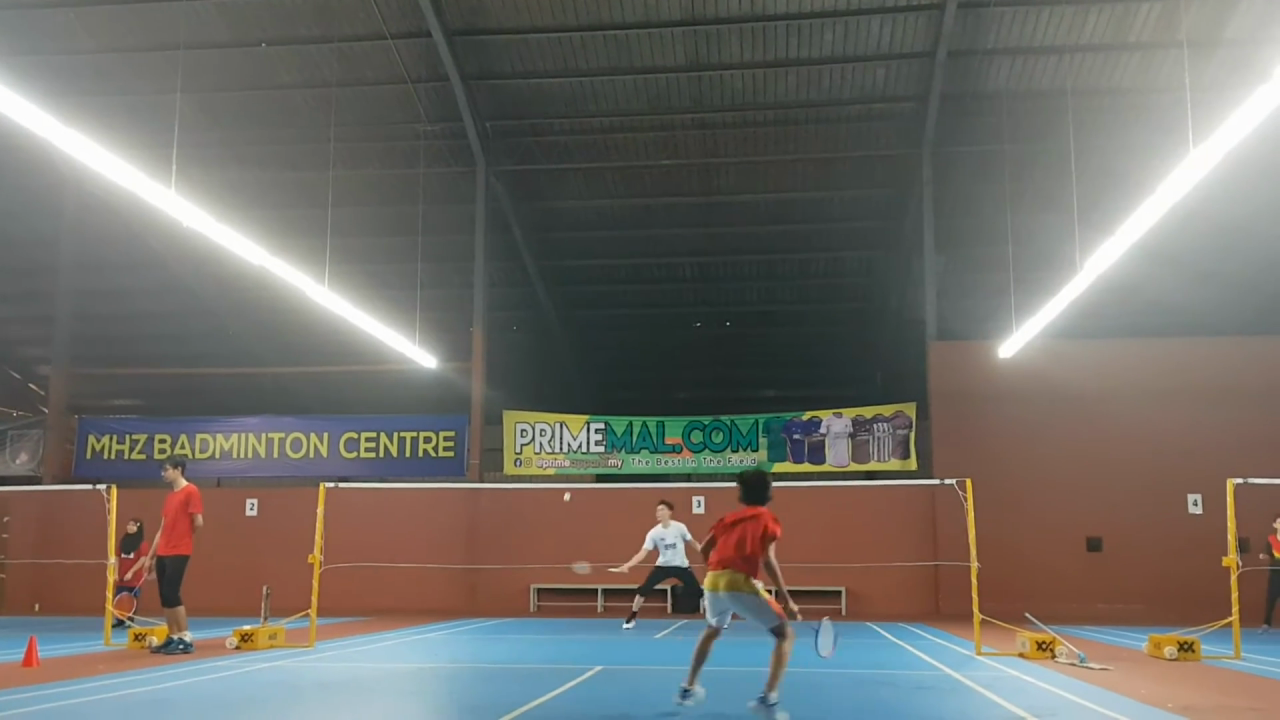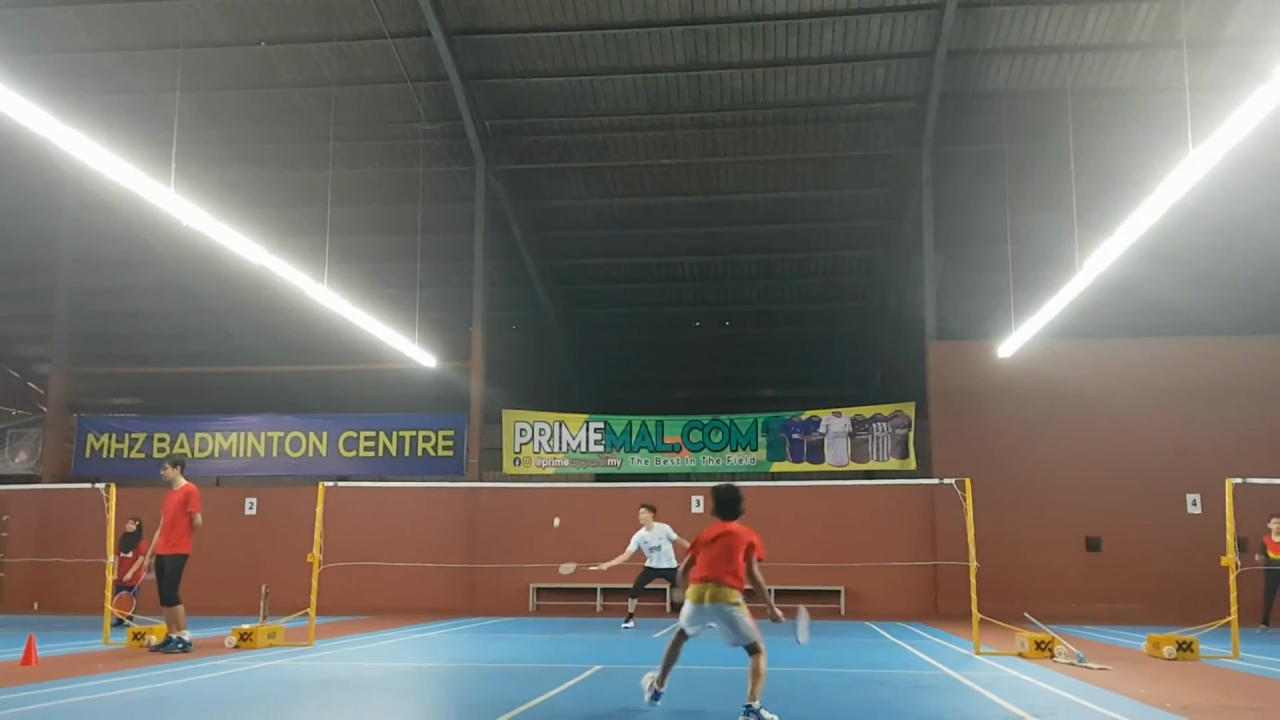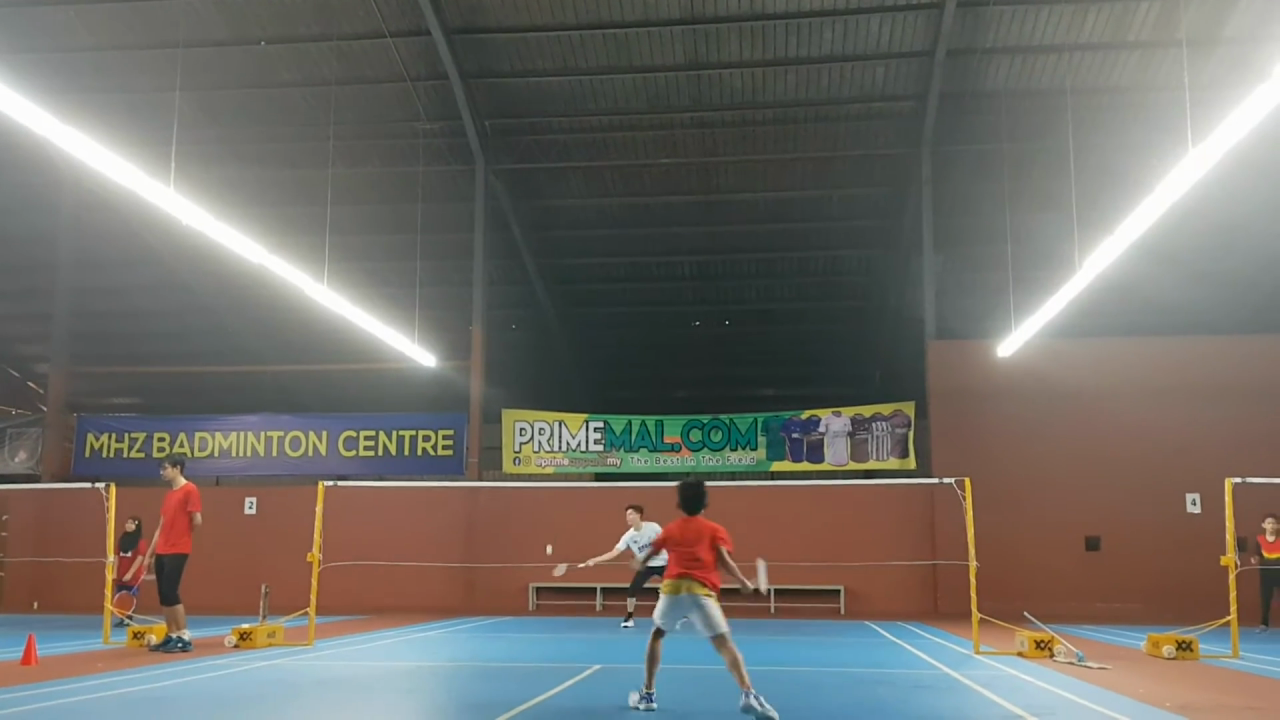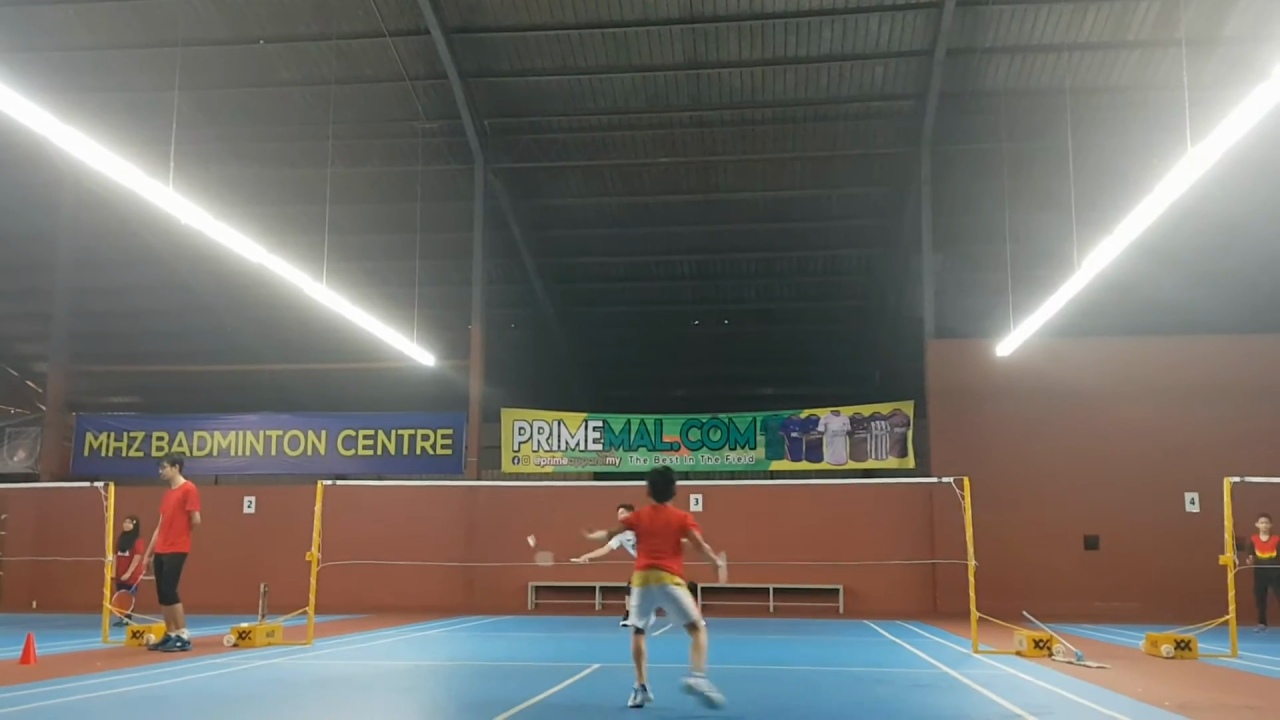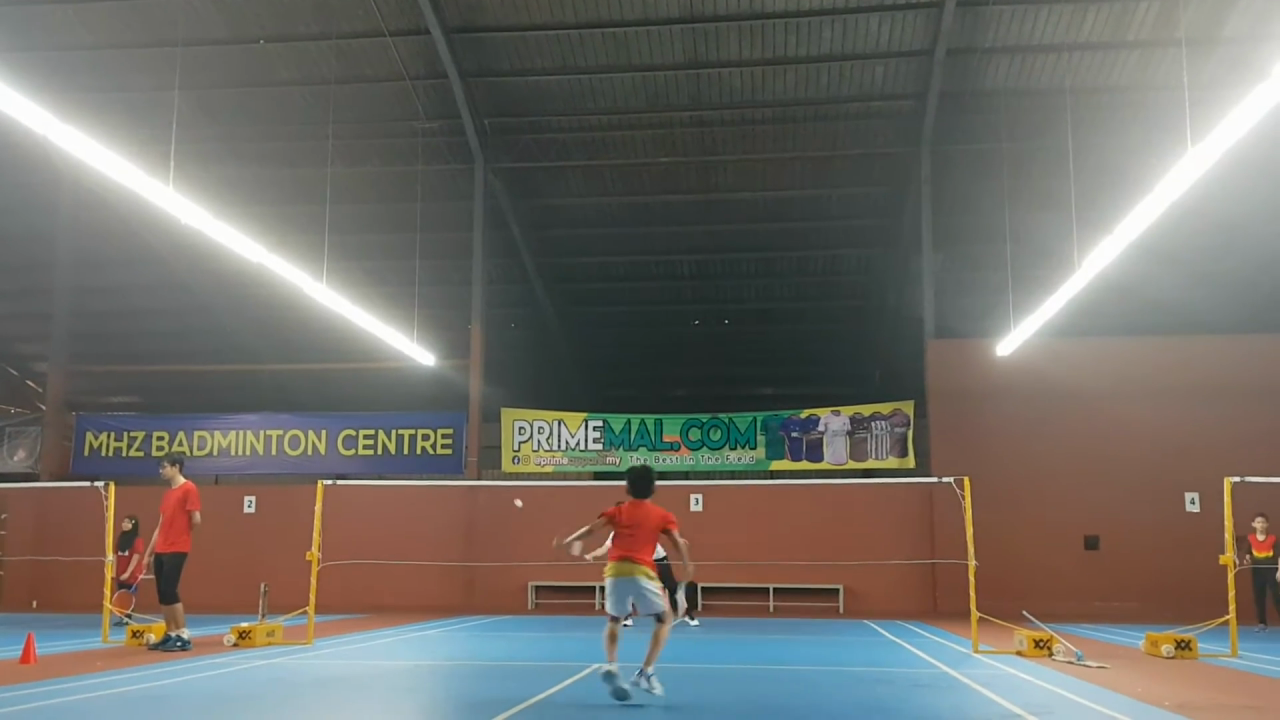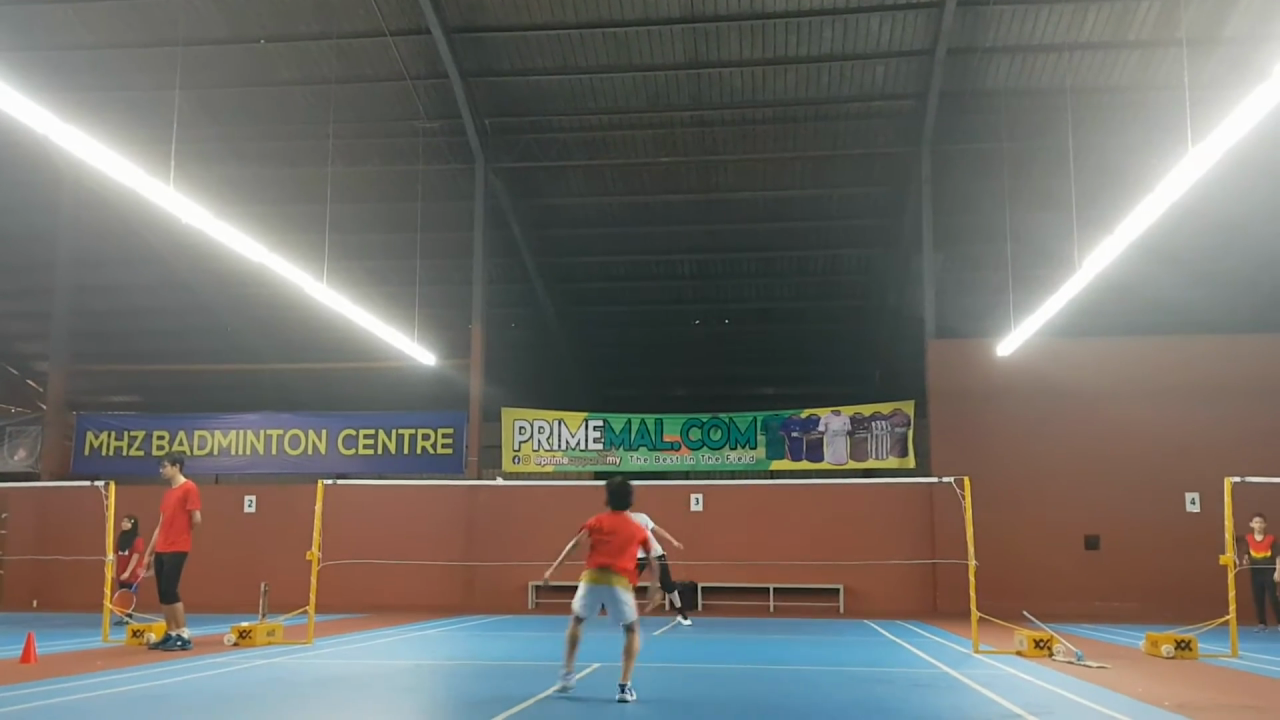
dt=0.1s
person 1, frame 1
left shoulder: (729, 518)
right shoulder: (769, 521)
left elbow: (704, 550)
right elbow: (768, 560)
right wrist: (787, 600)
left hip: (715, 581)
right hip: (744, 583)
left knee: (713, 631)
right knee: (785, 634)
left ankle: (688, 688)
right ankle: (768, 698)
person 1, frame 2
left shoulder: (705, 534)
right shoulder: (748, 536)
left elbow: (684, 570)
right elbow: (754, 575)
left wrist: (681, 589)
right wrist: (771, 607)
left hip: (697, 595)
right hip: (727, 598)
left knee: (681, 636)
right knee: (758, 653)
left ankle: (657, 690)
person 1, frame 3
left shoulder: (672, 529)
right shoulder: (715, 530)
left elbow: (644, 558)
right elbow: (725, 561)
left wrist: (637, 564)
right wrist: (745, 584)
left hip: (672, 588)
right hip: (701, 592)
left knee: (656, 636)
right knee: (725, 645)
left ankle: (647, 695)
right ankle: (750, 697)
person 1, frame 4
left shoulder: (640, 515)
right shoulder: (683, 518)
left elbow: (611, 532)
right elbow: (701, 545)
right wrist: (719, 563)
left hip: (642, 580)
right hip: (668, 582)
left knee: (638, 633)
right knee: (698, 630)
left ankle: (641, 688)
right ankle: (697, 678)
person 1, frame 5
left shoulder: (618, 510)
right shoulder: (663, 514)
left elbow: (591, 528)
right elbow: (678, 543)
left wrist: (570, 540)
right wrist: (688, 565)
left hip: (616, 570)
right hip: (641, 573)
left knee: (614, 621)
right knee: (664, 619)
left ankle: (611, 667)
right ankle: (646, 672)
person 1, frame 6
left shoulder: (597, 521)
right shoulder: (638, 529)
left elbow: (577, 542)
right elbow: (653, 556)
left wrist: (553, 568)
right wrist: (654, 591)
left hip: (592, 578)
right hip: (620, 583)
left knee: (576, 621)
right knee: (632, 632)
left ankle: (567, 675)
right ankle: (625, 687)
person 2, frame 1
left shoulder: (191, 491)
right shoulder: (170, 496)
left elbow: (198, 522)
right elbow: (162, 528)
left wrist: (183, 537)
right wrist: (151, 555)
left hip: (179, 553)
right hip: (163, 553)
left knee: (172, 594)
right knee: (165, 596)
left ankle: (186, 639)
right ankle: (173, 637)
person 2, frame 2
left shoulder: (190, 490)
right shoulder: (169, 495)
left elbow: (197, 521)
right elbow: (162, 527)
left wrist: (182, 535)
right wrist: (150, 554)
left hip: (177, 552)
right hip: (162, 553)
left knee: (170, 594)
right knee: (164, 596)
left ankle: (185, 638)
right ankle: (172, 636)
person 2, frame 3
left shoulder: (189, 490)
right shoulder: (169, 494)
left elbow: (197, 521)
right elbow: (161, 527)
left wrist: (181, 535)
right wrist: (149, 554)
left hip: (177, 551)
right hip: (162, 552)
left knee: (170, 593)
right knee: (163, 594)
left ankle: (184, 637)
right ankle: (171, 636)
person 2, frame 4
left shoulder: (188, 489)
right shoulder: (168, 494)
left elbow: (197, 520)
right elbow: (160, 526)
left wrist: (181, 534)
right wrist: (148, 552)
left hip: (177, 550)
right hip: (162, 551)
left knee: (170, 592)
right knee: (163, 593)
left ankle: (183, 636)
right ankle: (171, 635)
person 2, frame 5
left shoulder: (189, 489)
right shoulder: (168, 493)
left elbow: (196, 520)
right elbow: (160, 526)
left wrist: (180, 534)
right wrist: (149, 552)
left hip: (177, 550)
right hip: (161, 551)
left knee: (170, 592)
right knee: (163, 593)
left ankle: (183, 636)
right ankle: (171, 634)
person 2, frame 6
left shoulder: (189, 488)
right shoulder: (168, 493)
left elbow: (196, 519)
right elbow: (161, 525)
left wrist: (181, 533)
right wrist: (149, 552)
left hip: (177, 549)
right hip: (161, 550)
left knee: (170, 591)
right knee: (163, 593)
left ankle: (184, 636)
right ankle: (171, 634)
